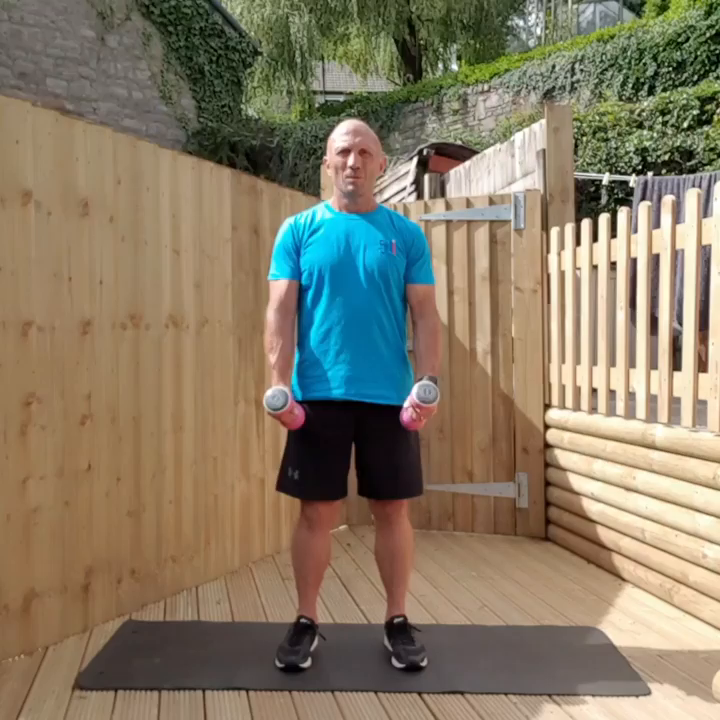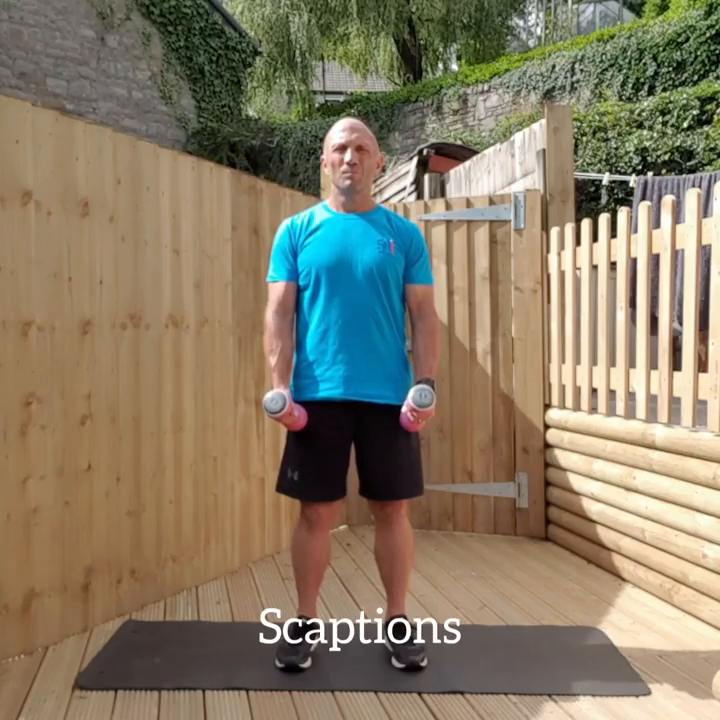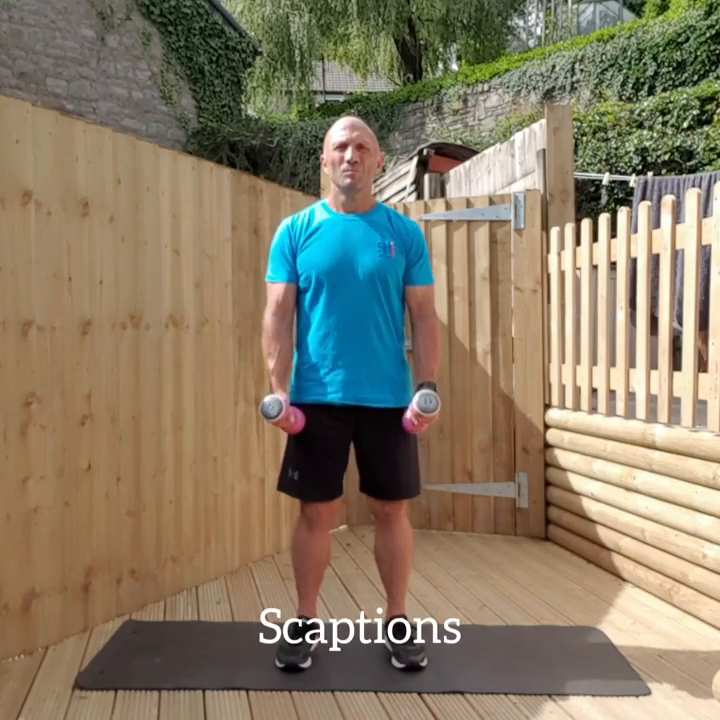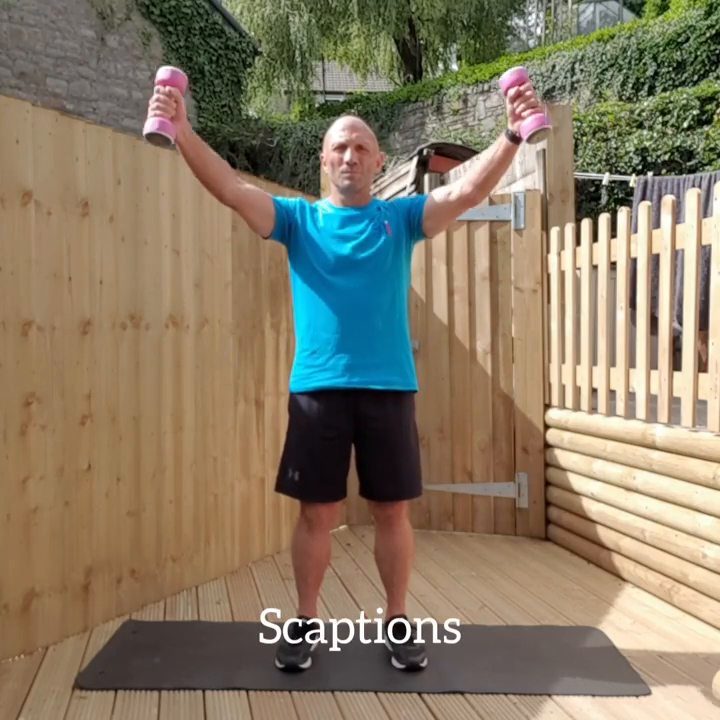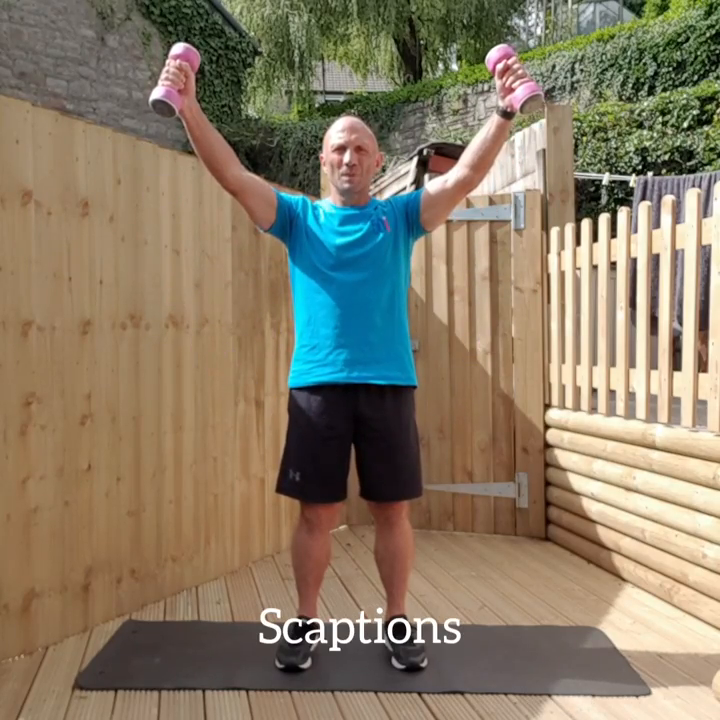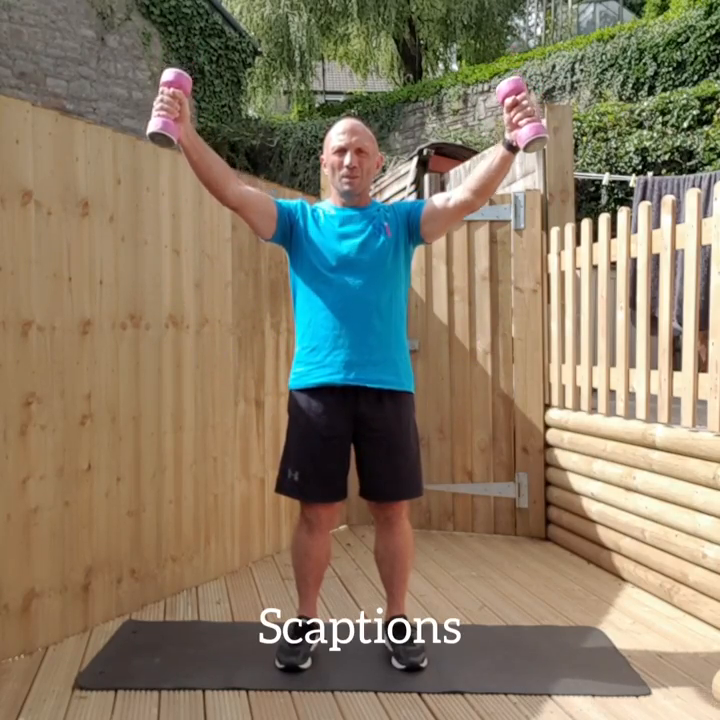
dt=0.7s
person 1, frame 1
left shoulder: (406, 234)
right shoulder: (298, 230)
left elbow: (425, 314)
right elbow: (280, 310)
left wrist: (428, 383)
right wrist: (279, 385)
left hip: (389, 396)
right hip: (319, 396)
left knee: (392, 509)
right knee: (316, 510)
left ankle: (397, 621)
right ankle: (305, 621)
person 1, frame 2
left shoulder: (404, 234)
right shoulder: (296, 231)
left elbow: (423, 315)
right elbow: (279, 313)
left wrist: (425, 384)
right wrist: (279, 386)
left hip: (389, 396)
right hip: (318, 396)
left knee: (392, 510)
right knee: (316, 512)
left ankle: (397, 622)
right ankle: (306, 621)
person 1, frame 3
left shoulder: (404, 233)
right shoulder: (296, 230)
left elbow: (424, 316)
right elbow: (278, 314)
left wrist: (429, 388)
right wrist: (277, 388)
left hip: (388, 397)
right hip: (317, 397)
left knee: (392, 510)
right knee: (316, 512)
left ankle: (397, 621)
right ankle: (305, 622)
person 1, frame 4
left shoulder: (401, 217)
right shoulder: (298, 219)
left elbow: (467, 191)
right elbow: (231, 189)
left wrist: (511, 136)
right wrist: (181, 131)
left hip: (389, 388)
right hip: (316, 388)
left knee: (393, 511)
right knee: (316, 513)
left ankle: (397, 622)
right ankle: (305, 622)
person 1, frame 5
left shoulder: (400, 216)
right shoulder: (298, 217)
left elbow: (465, 176)
right elbow: (233, 176)
left wrist: (503, 112)
right wrist: (189, 109)
left hip: (389, 383)
right hip: (316, 384)
left knee: (393, 510)
right knee: (316, 512)
left ankle: (397, 621)
right ankle: (305, 622)
person 1, frame 6
left shoulder: (401, 221)
right shoulder: (299, 220)
left elbow: (467, 197)
right elbow: (234, 192)
left wrist: (509, 142)
right wrist: (186, 134)
left hip: (388, 387)
right hip: (316, 387)
left knee: (392, 510)
right knee: (316, 513)
left ankle: (397, 621)
right ankle: (305, 621)
